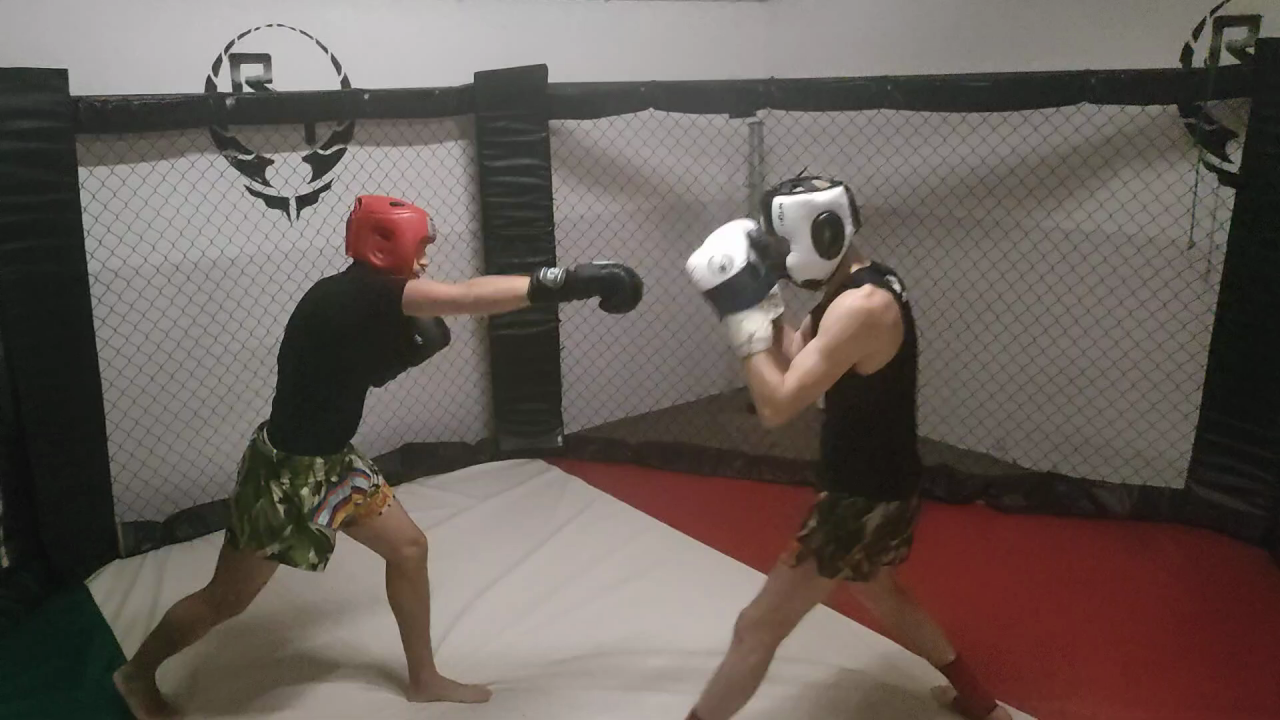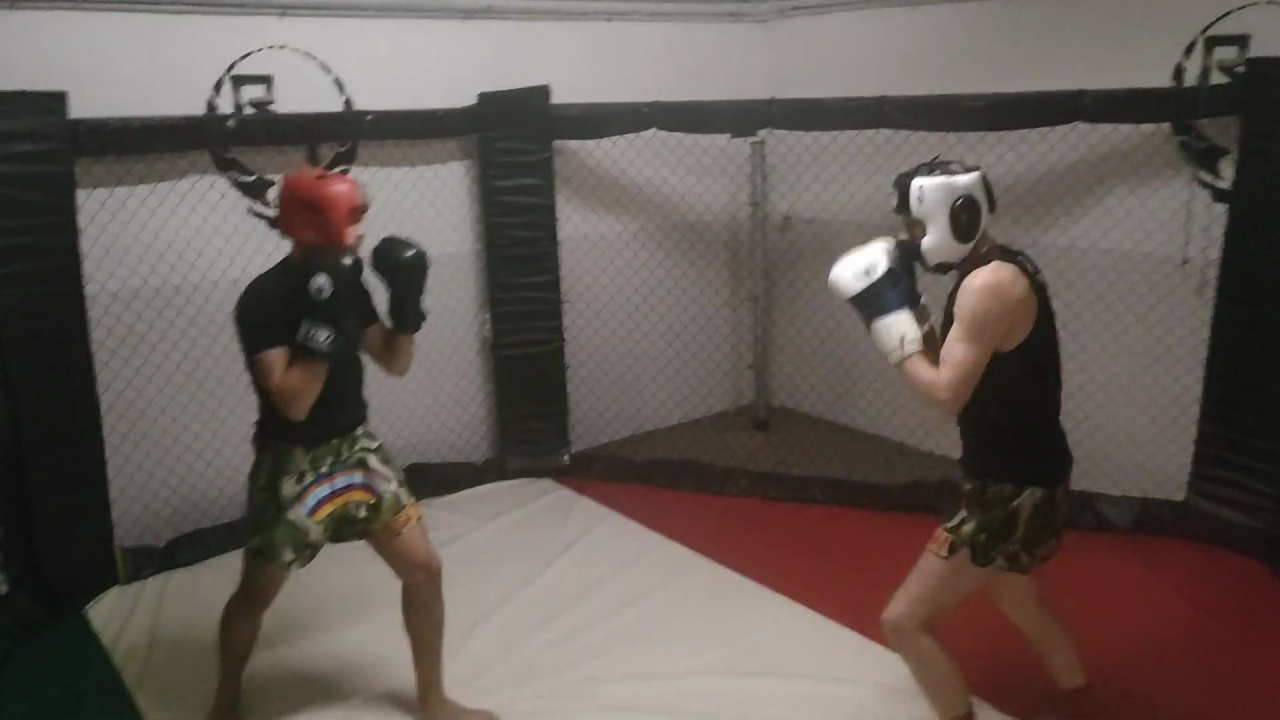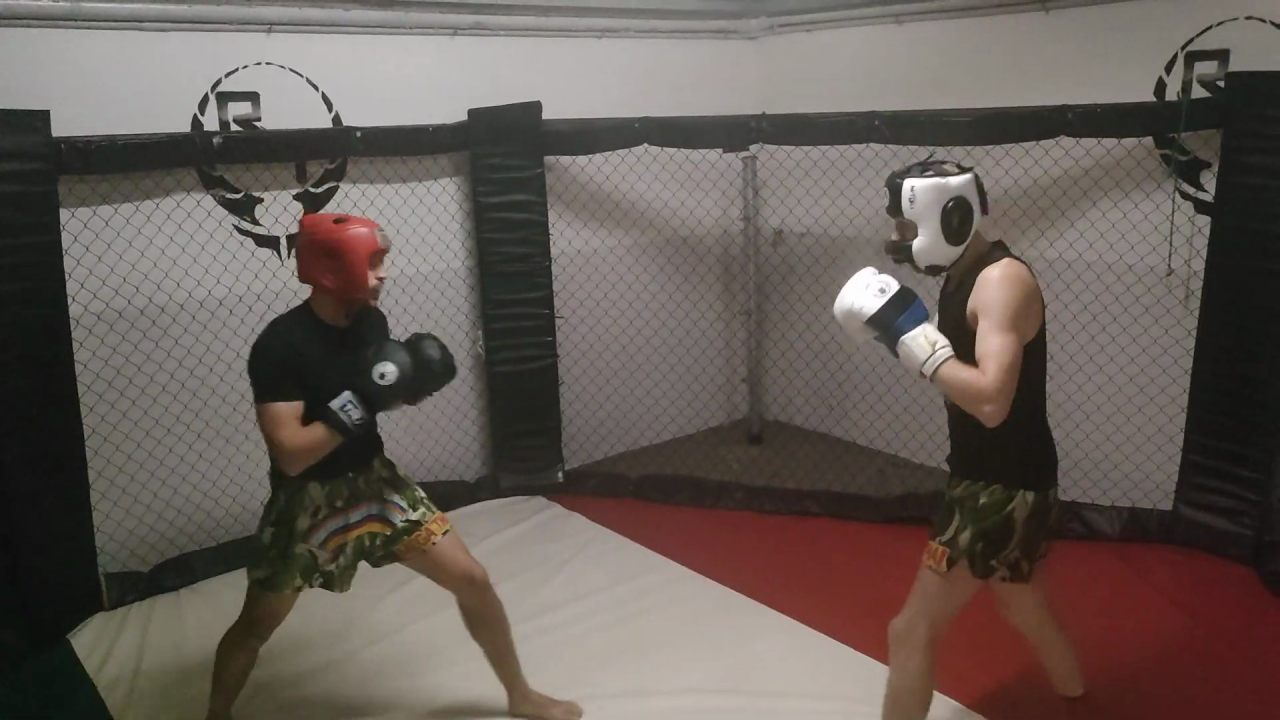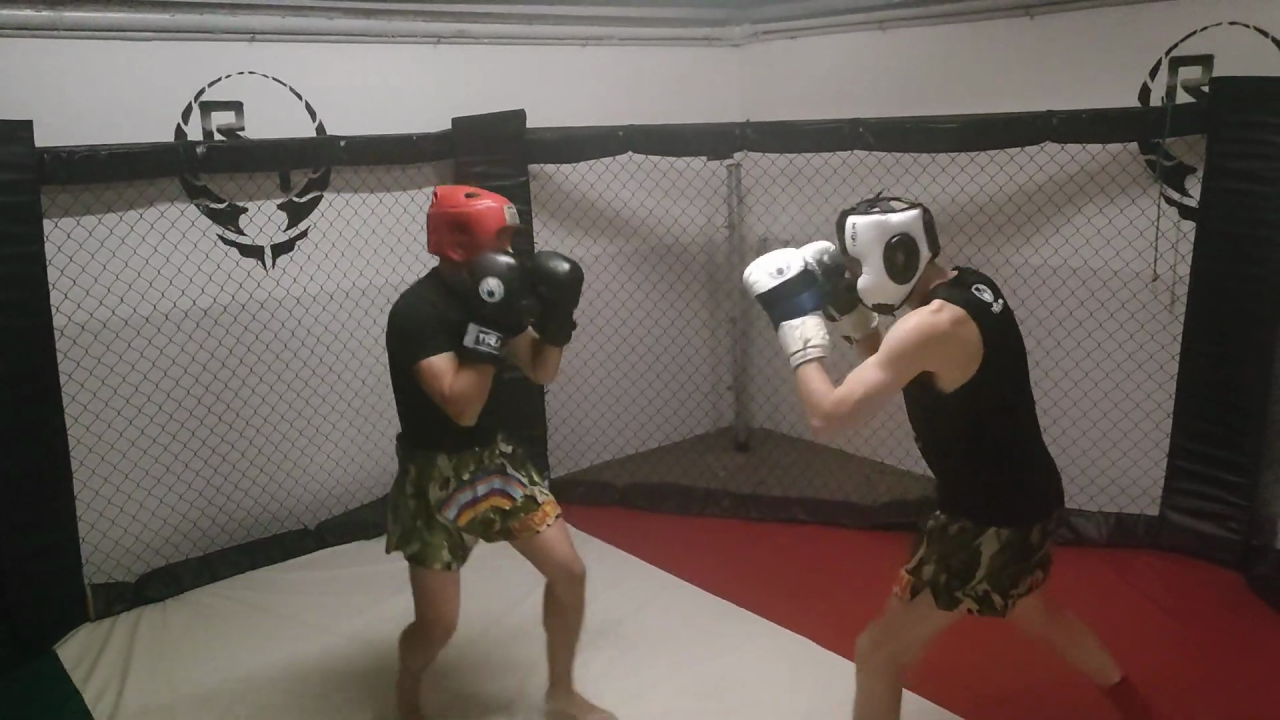
dt=0.4s
person 1, frame 1
left shoulder: (859, 308)
right shoulder: (858, 288)
left elbow: (777, 407)
right elbow: (796, 358)
left wrist: (740, 312)
right wrist: (761, 298)
left hip: (863, 497)
right hip: (883, 485)
left knee: (759, 627)
right knee: (881, 594)
person 1, frame 2
left shoulder: (989, 285)
right shoulder: (991, 272)
left elbow: (943, 397)
right elbow: (970, 371)
left wrist: (888, 319)
right wrist: (903, 304)
left hip: (1013, 483)
right hip: (1023, 475)
left knee: (904, 622)
right knee: (1018, 603)
person 1, frame 3
left shoulder: (1003, 280)
right shoulder: (976, 272)
left elbow: (990, 401)
right elbow: (966, 367)
left wrist: (911, 330)
right wrist: (908, 329)
left hip: (1003, 482)
right hip: (1013, 476)
left knee: (911, 632)
right knee: (1028, 610)
person 1, frame 4
left shoulder: (933, 322)
right shoulder: (973, 288)
left elbow: (828, 416)
right elbow: (899, 370)
left wrist: (797, 317)
right wrist: (845, 307)
left hip: (984, 519)
right hip: (1031, 498)
left knee: (880, 654)
right knee: (1037, 612)
person 2, frame 1
left shoulder: (355, 294)
right shoulder: (352, 297)
right elbow: (467, 295)
left wrist: (401, 354)
right wrist: (573, 279)
left hip: (328, 459)
right hip: (291, 470)
left knee: (407, 547)
right knee: (227, 598)
left ankle: (423, 677)
right ankle: (137, 673)
person 2, frame 2
left shoulder: (349, 281)
right shoulder: (263, 300)
left elbow: (396, 365)
right elbow: (294, 404)
left wrist: (407, 303)
right wrist: (322, 320)
left hip: (357, 450)
right hip: (293, 464)
left knee: (424, 566)
right knee: (255, 597)
person 2, frame 3
left shoulder: (369, 320)
right shoulder: (282, 348)
right elbow: (289, 456)
left wrist: (413, 383)
right wrist: (357, 401)
left hip: (375, 482)
right hip: (309, 501)
left knee: (473, 581)
right knee: (256, 626)
person 2, frame 4
left shoulder: (494, 294)
right shoulder: (415, 313)
left elbow: (541, 372)
right elbow: (462, 409)
left wrist: (556, 314)
right wrist: (486, 323)
left hip: (492, 456)
right hip: (438, 472)
left knee: (568, 570)
right knee: (438, 625)
